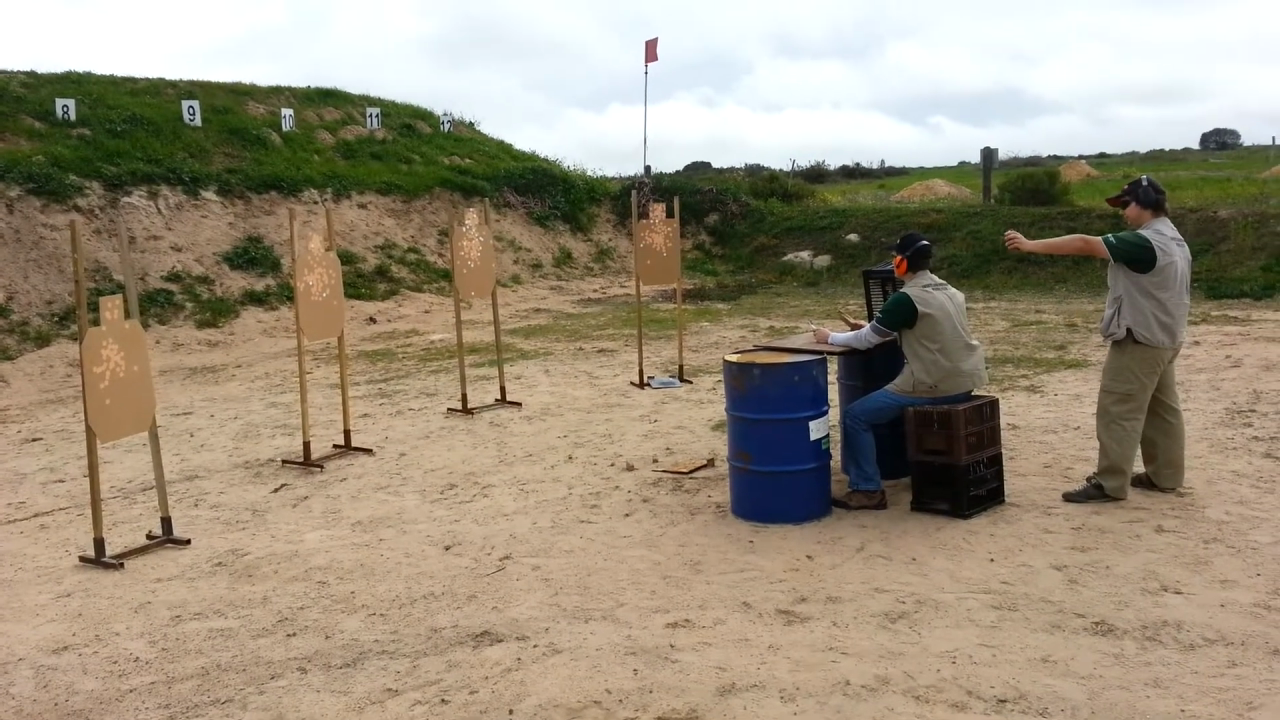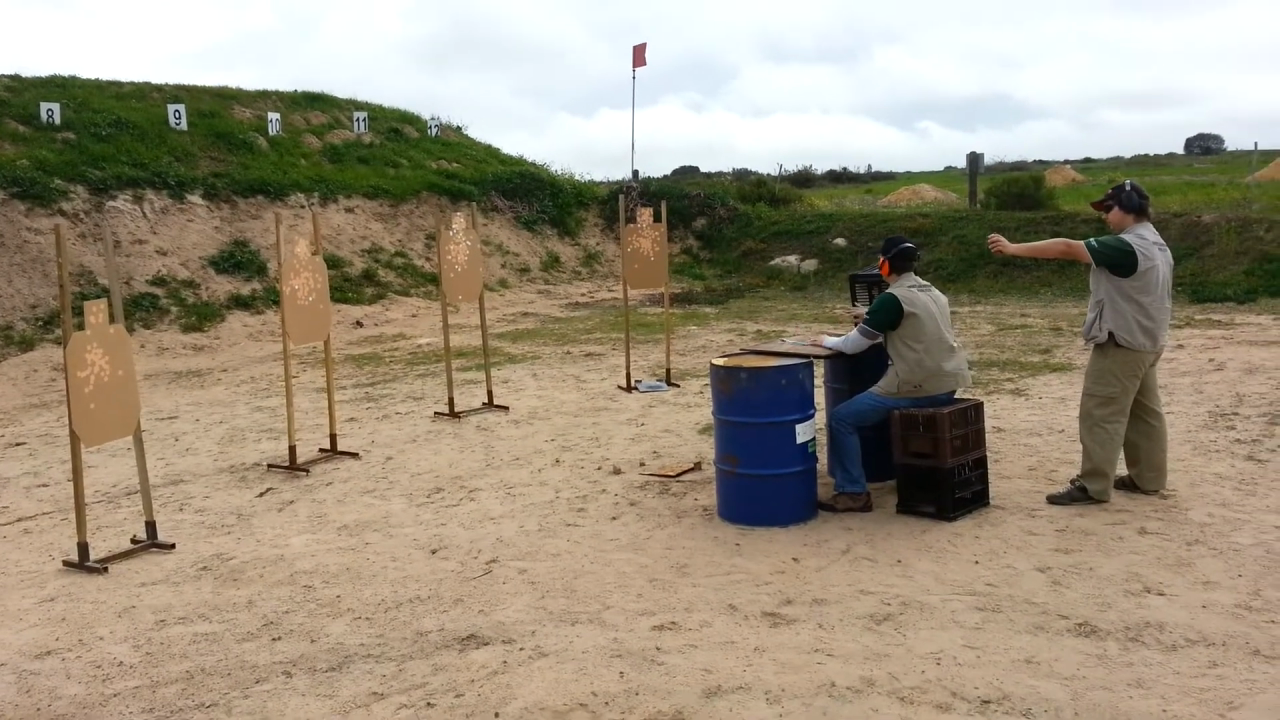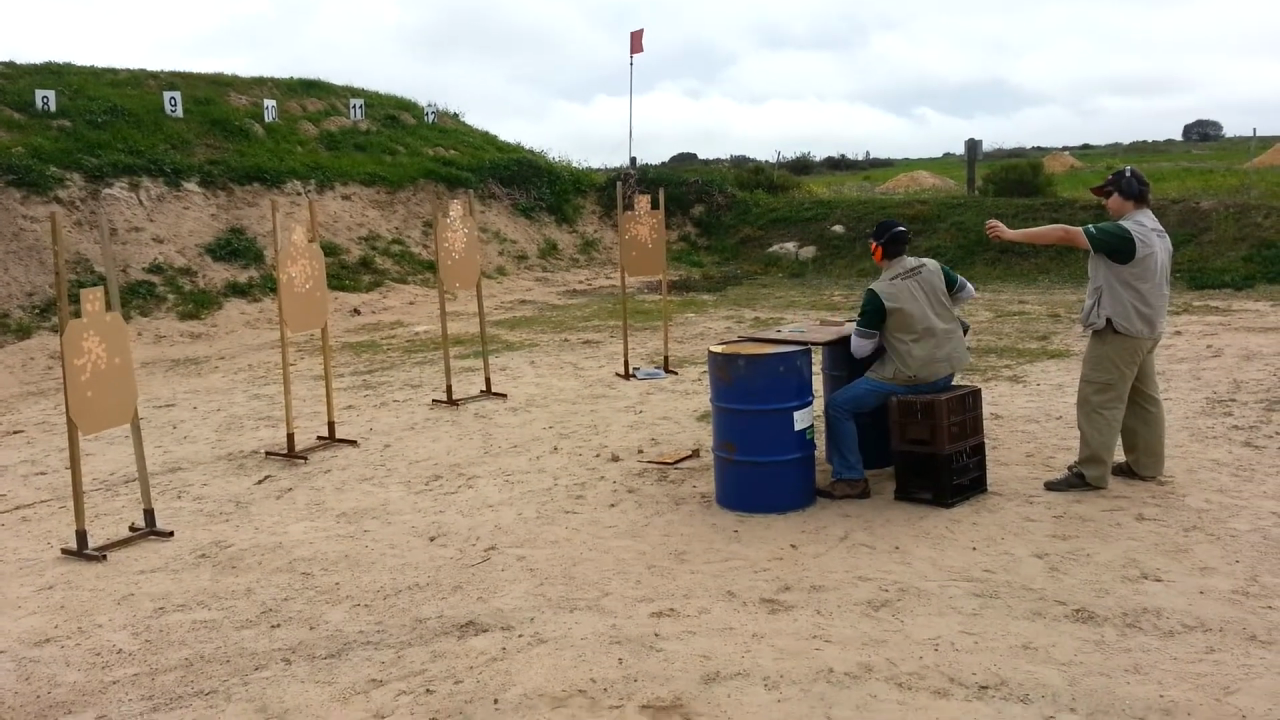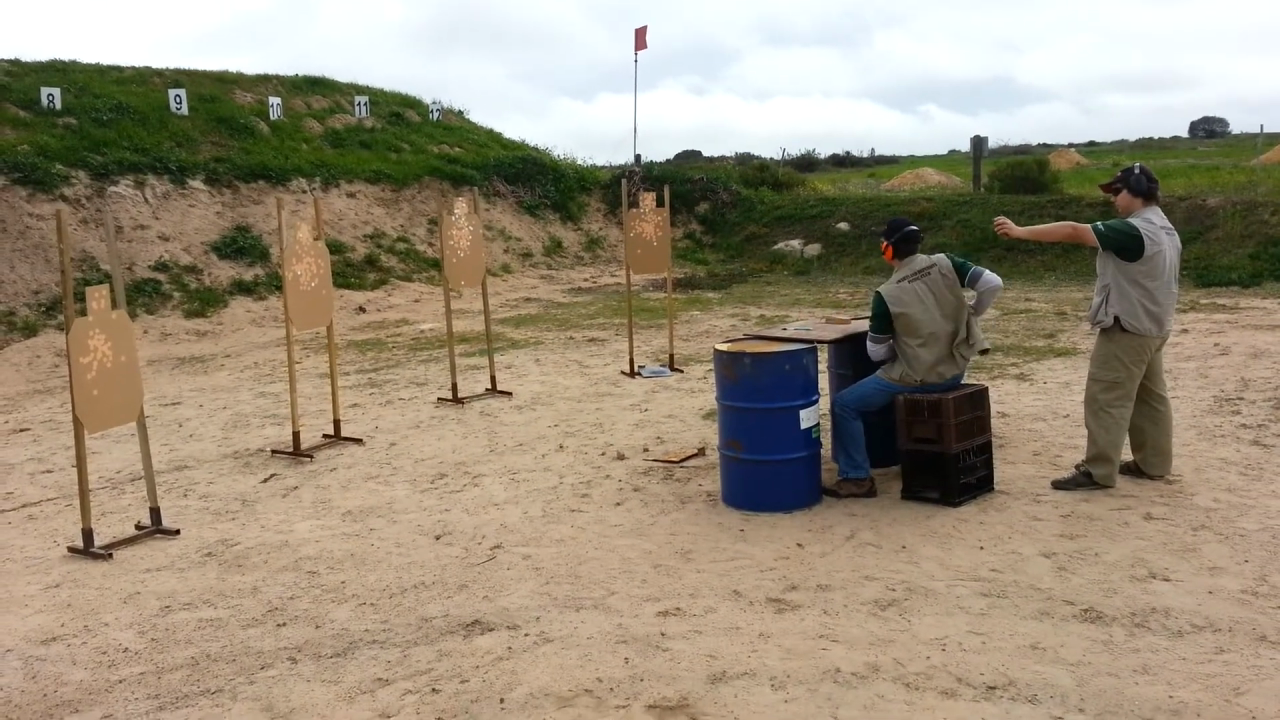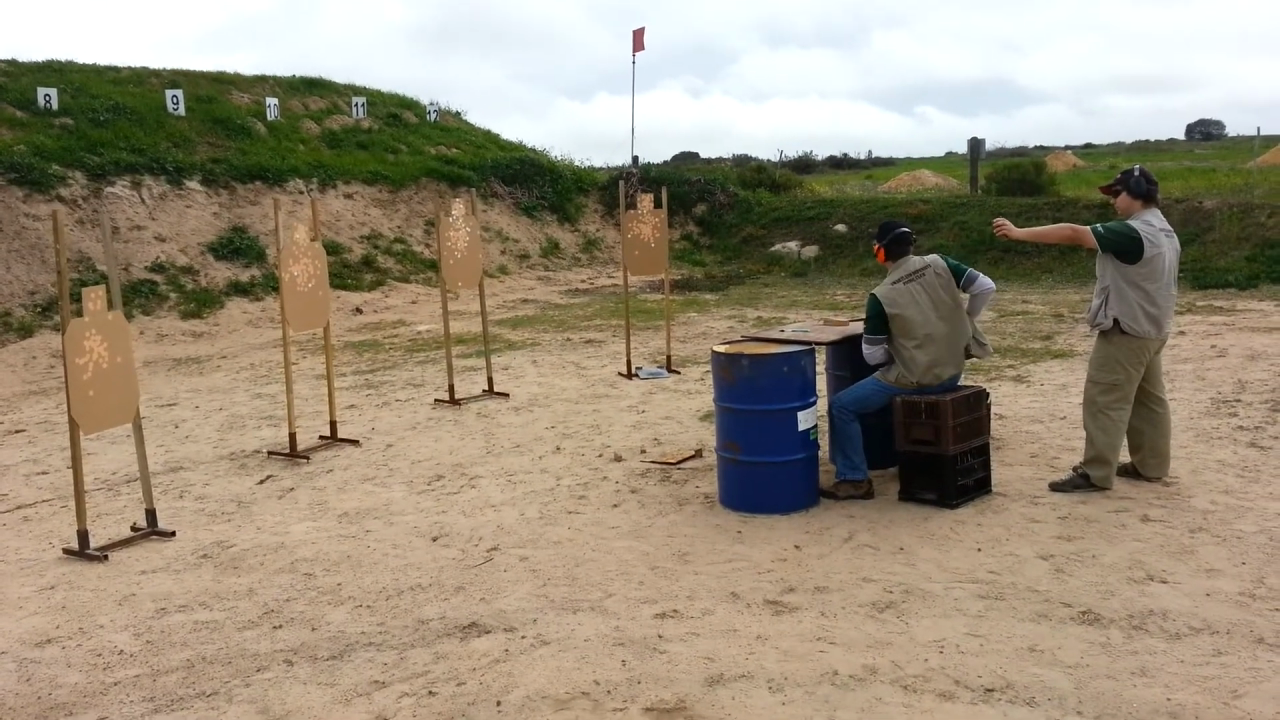
dt=0.5s
person 1, frame 1
left shoulder: (1144, 242)
right shoulder: (1173, 240)
left elbow: (1084, 244)
left wrist: (1030, 245)
left hip: (1140, 340)
right hip: (1163, 338)
left knee: (1119, 411)
right knee: (1162, 409)
left ankle: (1109, 483)
right ankle: (1165, 474)
person 1, frame 2
left shoulder: (1126, 246)
right shoulder: (1157, 245)
left elbow: (1066, 248)
left wrist: (1013, 248)
left hip: (1121, 344)
right hip: (1146, 342)
left knee: (1101, 414)
right knee: (1145, 411)
left ankle: (1093, 486)
right ankle: (1148, 477)
person 1, frame 3
left shoulder: (1125, 233)
right shoulder: (1156, 232)
left elbow: (1065, 234)
left wrist: (1012, 234)
left hip: (1120, 330)
right hip: (1144, 328)
left knee: (1099, 400)
right knee: (1142, 398)
left ankle: (1091, 472)
right ankle: (1146, 463)
person 1, frame 4
left shoulder: (1133, 230)
right shoulder: (1165, 230)
left elbow: (1073, 232)
left wrist: (1019, 231)
left hip: (1127, 329)
right hip: (1152, 327)
left knee: (1107, 399)
right knee: (1150, 396)
left ankle: (1098, 471)
right ankle: (1153, 462)
person 1, frame 5
left shoulder: (1132, 232)
right shoulder: (1164, 232)
left elbow: (1072, 233)
left wrist: (1019, 233)
left hip: (1126, 331)
right hip: (1151, 329)
left knee: (1105, 401)
right knee: (1148, 398)
left ankle: (1096, 473)
right ankle: (1150, 464)
person 2, frame 1
left shoulder: (906, 298)
right shoulder: (949, 291)
left elbow: (867, 341)
left wrist: (830, 337)
right wrist: (875, 328)
left hip: (934, 386)
right hip: (965, 382)
left knee: (855, 416)
left ankle: (868, 491)
person 2, frame 2
left shoulder: (891, 299)
right shoulder: (932, 292)
left elbow: (853, 345)
left wrist: (826, 341)
right wrist: (873, 320)
left hip: (917, 388)
right hip: (948, 384)
left knee: (841, 419)
left ankle: (853, 493)
person 2, frame 3
left shoulder: (879, 292)
right shoulder: (932, 268)
left elbow: (860, 349)
right elbow: (968, 292)
left hip: (911, 376)
right hip: (946, 371)
left knee: (838, 406)
left ankle: (851, 479)
person 2, frame 4
left shoulder: (887, 294)
right shoulder: (945, 264)
left elbow: (876, 353)
right elbow: (993, 283)
right wrist: (972, 312)
left hip: (917, 378)
right hip: (953, 372)
left knee: (844, 405)
left ankle: (857, 478)
person 2, frame 5
left shoulder: (882, 296)
right shoulder: (939, 264)
left elbow: (872, 356)
right elbow: (986, 287)
right wrist: (964, 320)
left hip: (914, 379)
right hip: (951, 372)
left knee: (841, 407)
left ankle: (854, 480)
